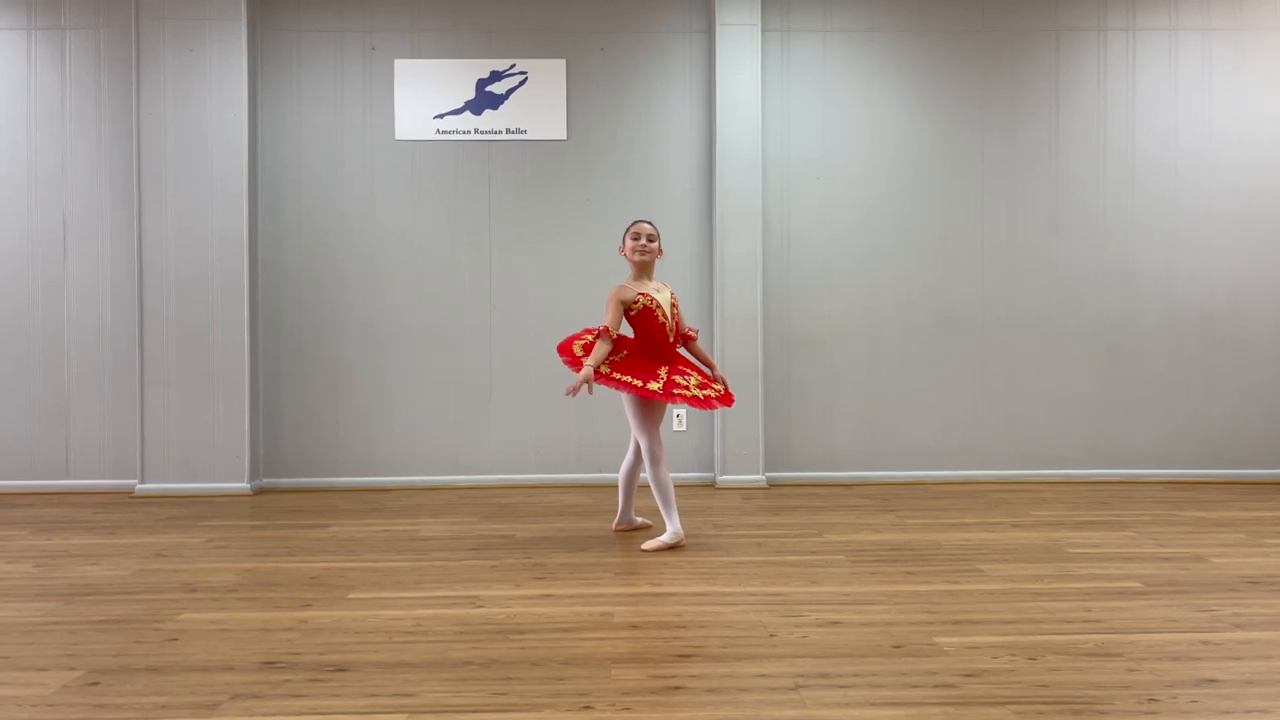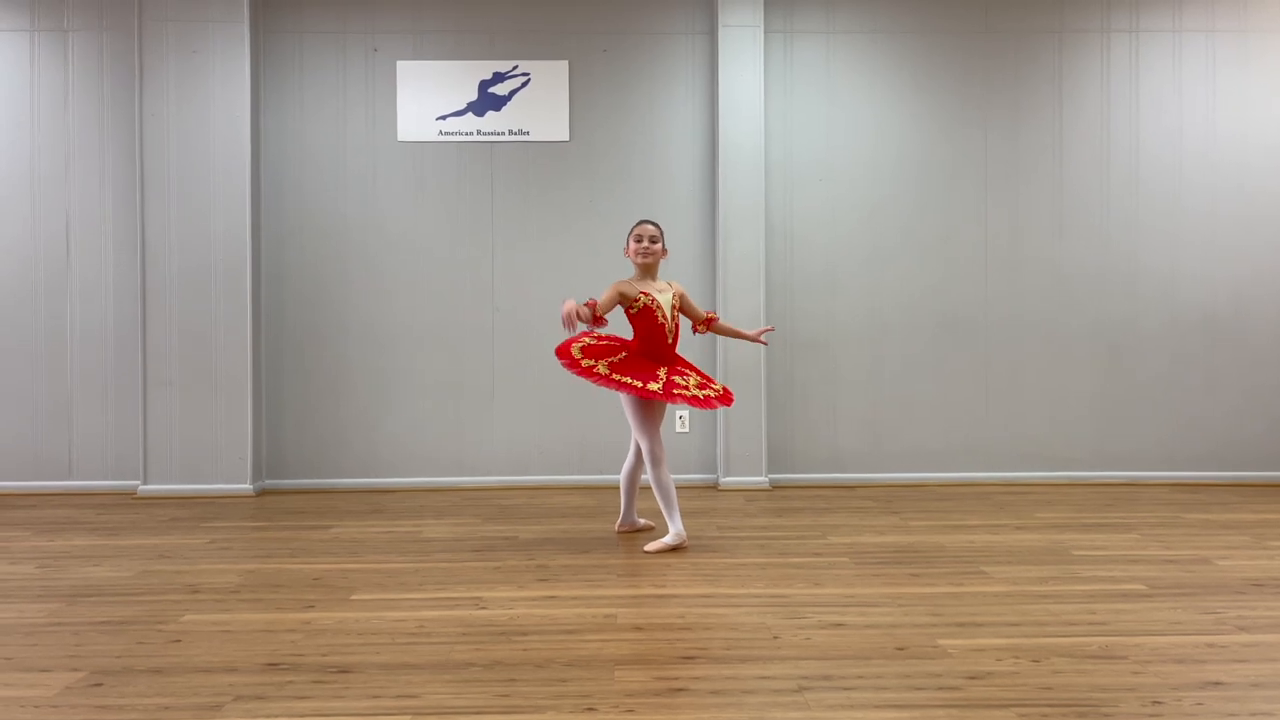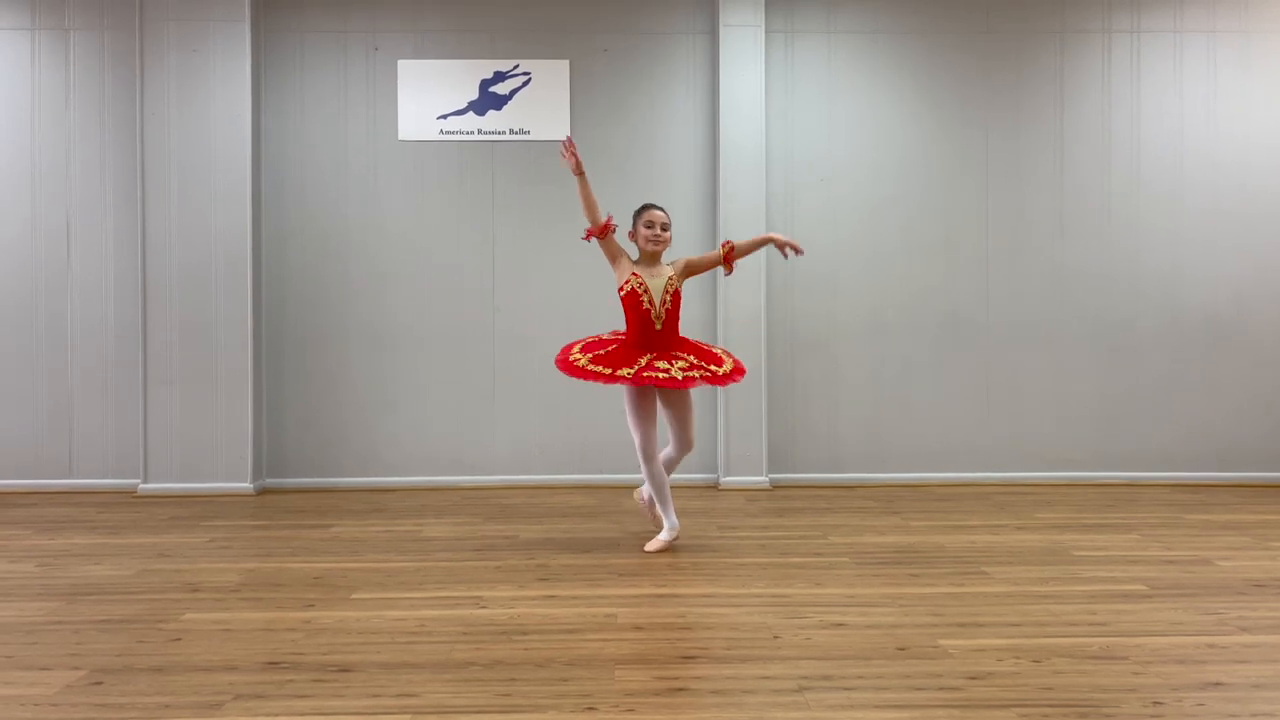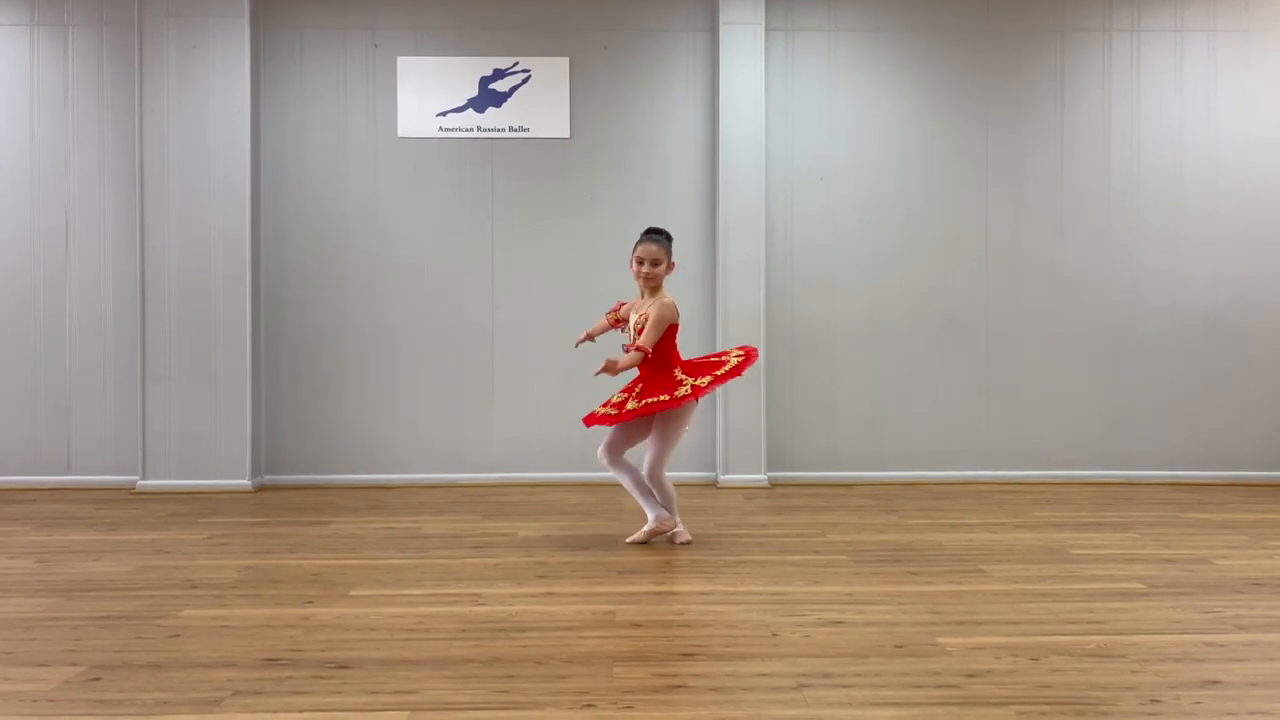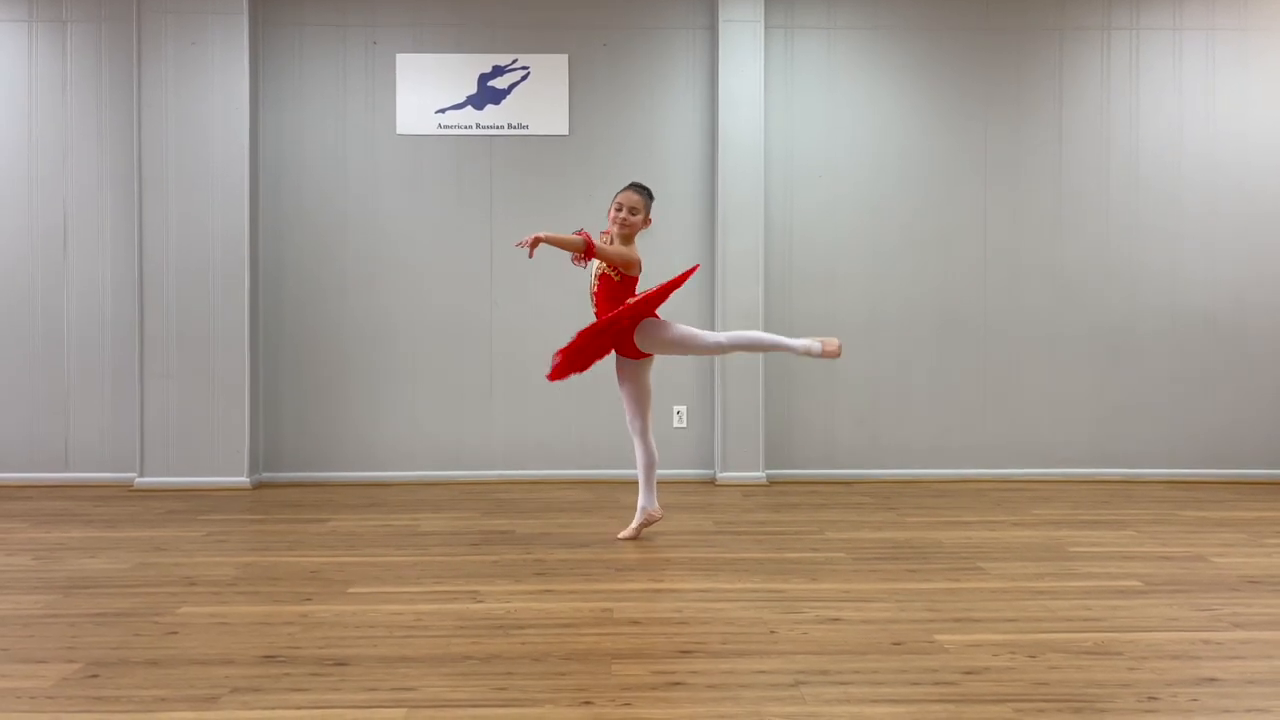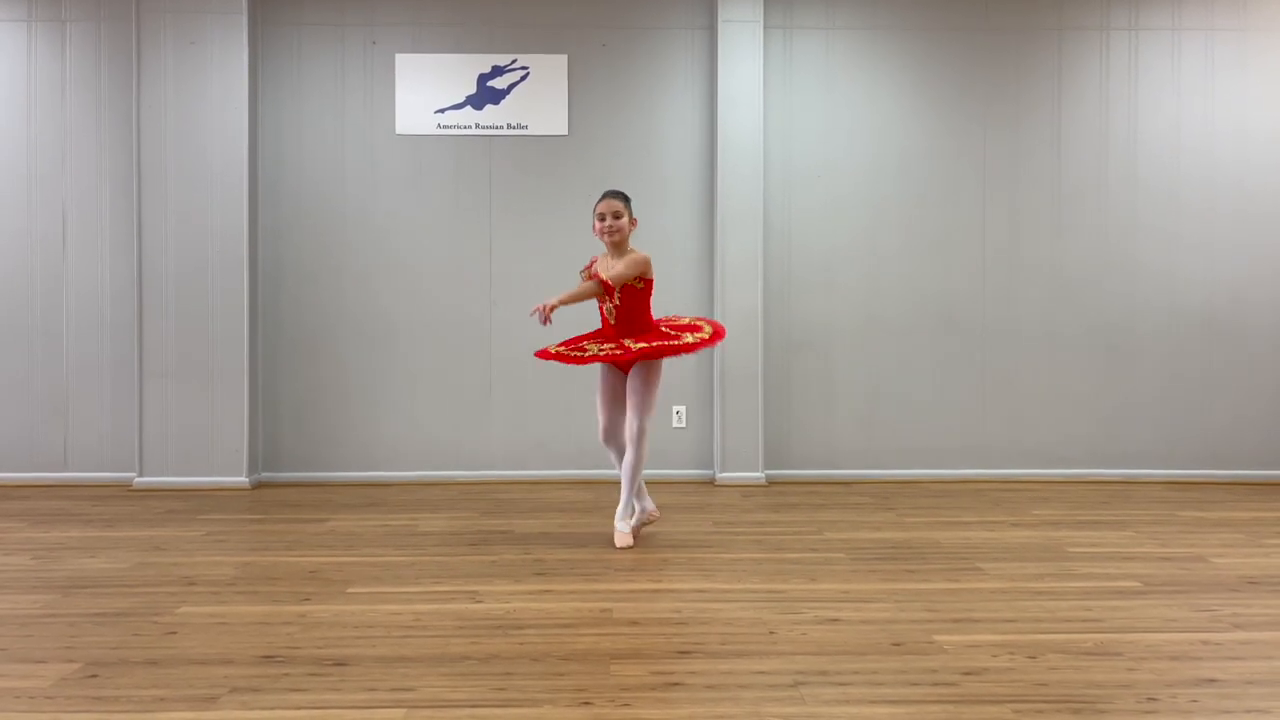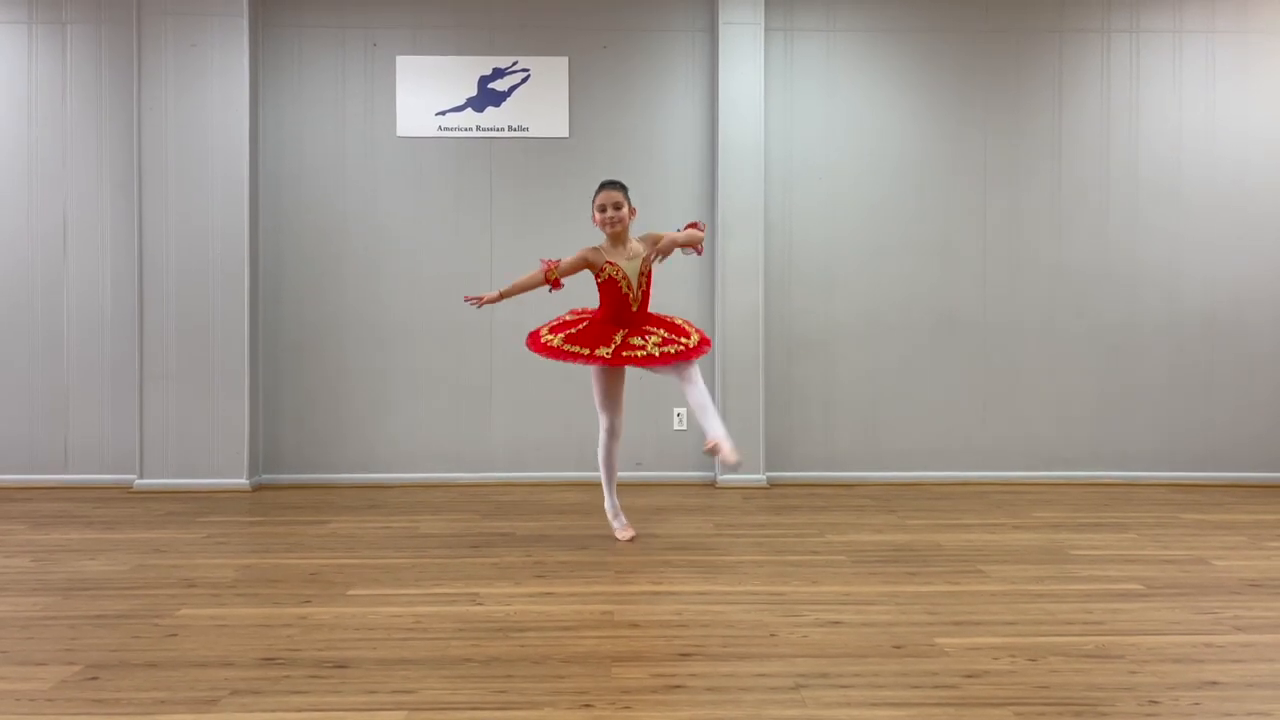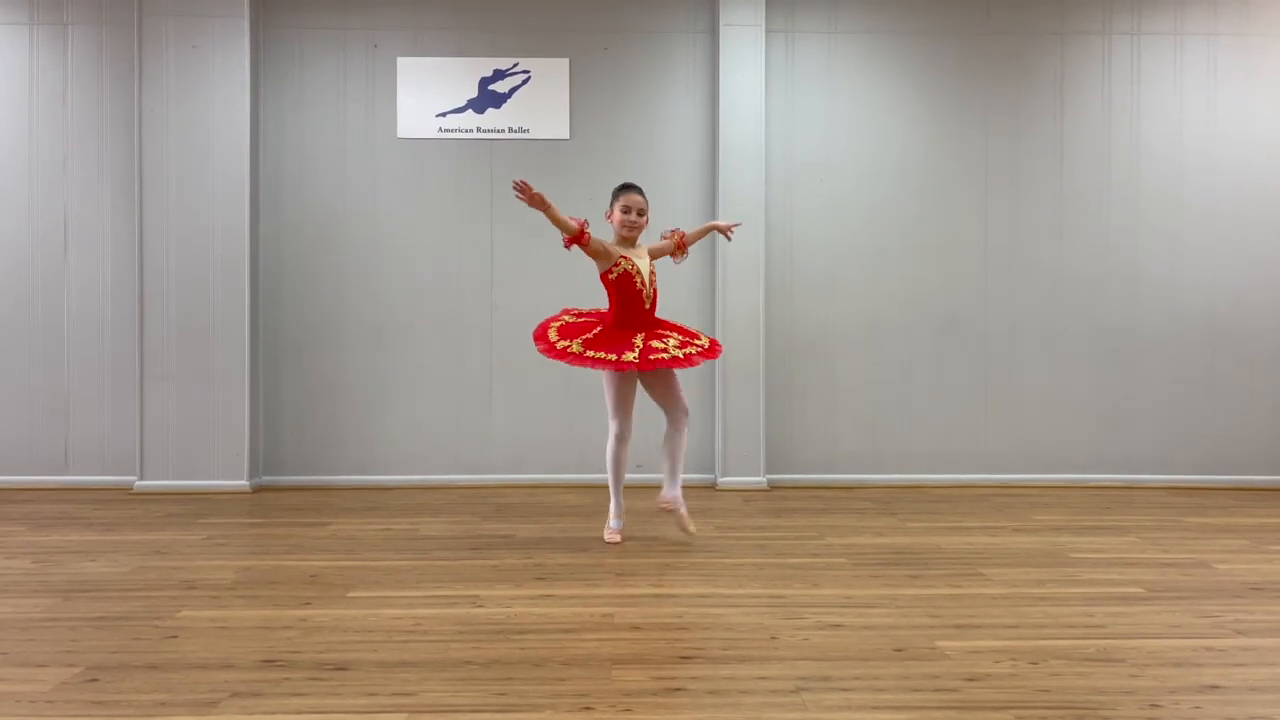
dt=0.5s
person 1, frame 1
left shoulder: (668, 290)
right shoulder: (621, 293)
left elbow: (685, 335)
right elbow: (607, 336)
left wrist: (712, 367)
right wrist: (588, 367)
left hip: (664, 373)
right hip: (636, 371)
left knee: (640, 448)
right knee: (653, 451)
left ankle: (625, 515)
right ankle: (673, 528)
person 1, frame 2
left shoulder: (675, 290)
right shoulder: (624, 288)
left elbow: (704, 321)
right elbow: (592, 314)
left wrist: (746, 335)
right wrist: (572, 306)
left hip: (663, 373)
right hip: (635, 371)
left knee: (641, 449)
right knee: (653, 451)
left ankle: (628, 517)
right ankle: (677, 530)
person 1, frame 3
left shoulder: (680, 271)
right shoulder: (622, 266)
left elbow: (729, 251)
right elbow: (597, 221)
left wrist: (769, 238)
right wrist: (580, 173)
left hip: (676, 361)
right hip: (634, 362)
left knee: (683, 442)
right knee: (647, 446)
left ankle: (650, 491)
right ankle: (668, 526)
person 1, frame 4
left shoulder: (665, 306)
right shoulder: (637, 303)
left elbow: (642, 351)
right elbow: (615, 317)
left wrist: (620, 365)
right wrist: (590, 333)
left hip: (677, 389)
right hip: (650, 391)
left knee: (652, 470)
right knee: (609, 453)
left ankle: (674, 521)
right ankle: (659, 518)
person 1, frame 5
left shoulder: (627, 255)
right shoulder: (606, 242)
left elbow: (589, 247)
left wrist: (542, 238)
left hip: (639, 329)
right hip: (623, 344)
left knee: (719, 343)
right knee: (638, 427)
left ankle: (806, 346)
right ankle: (647, 508)
person 1, frame 6
left shoulder: (640, 260)
right shoulder: (599, 264)
left elbow: (603, 283)
left wrist: (555, 301)
left hip: (647, 349)
right hip: (612, 353)
left knee: (637, 430)
right knee: (609, 434)
left ankle: (624, 513)
right ankle: (643, 506)
person 1, frame 7
left shoulder: (648, 244)
right shoulder: (593, 255)
left elbow: (698, 237)
right elbow: (545, 275)
left wrist: (678, 238)
right wrist: (499, 294)
left hip: (646, 332)
right hip: (606, 341)
left knee: (687, 371)
right knee: (611, 426)
left ankle: (717, 438)
right ankle: (613, 507)
person 1, frame 8
left shoulder: (646, 252)
right shoulder: (604, 250)
left elbow: (678, 241)
right elbow: (572, 229)
left wrist: (713, 226)
right wrist: (544, 206)
left hip: (650, 341)
right hip: (617, 345)
left knee: (679, 412)
right knee: (620, 430)
left ankle: (672, 494)
right ankle: (616, 512)
